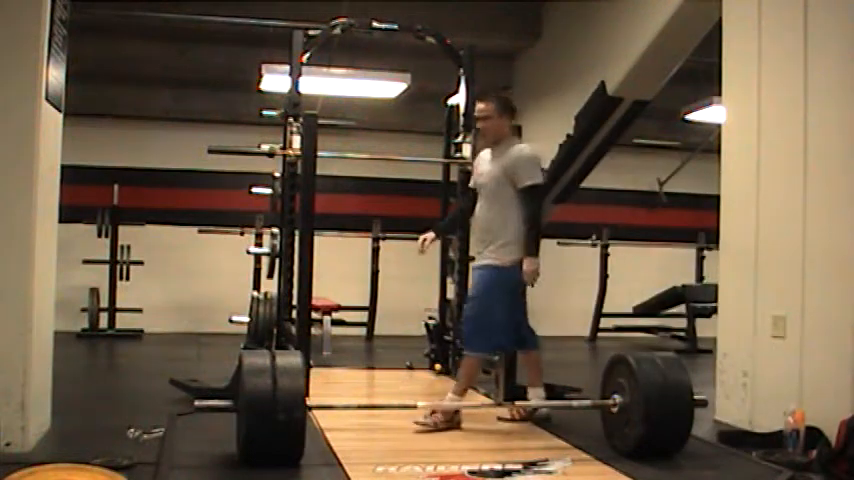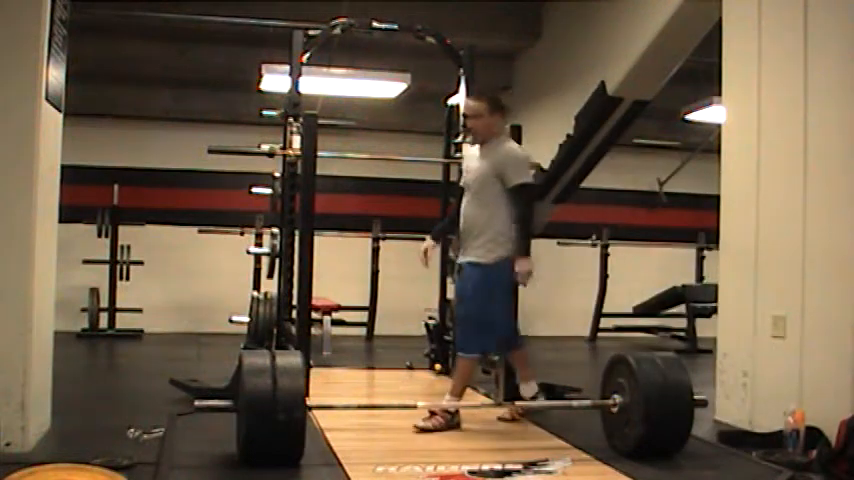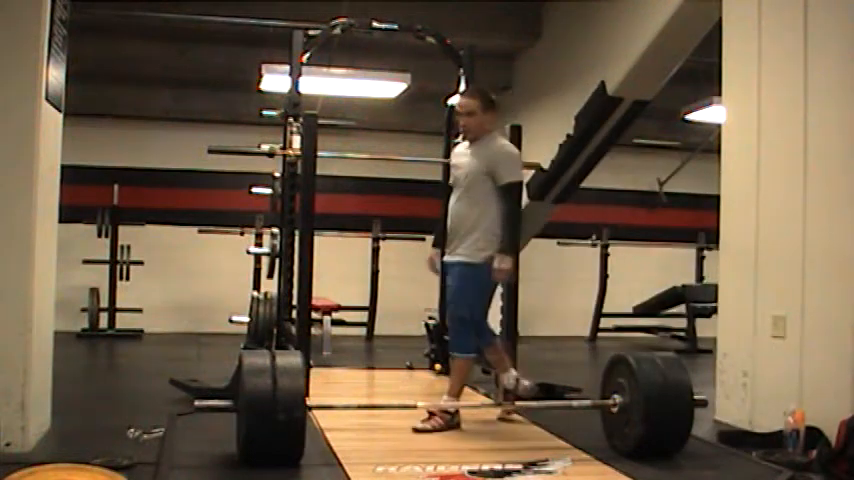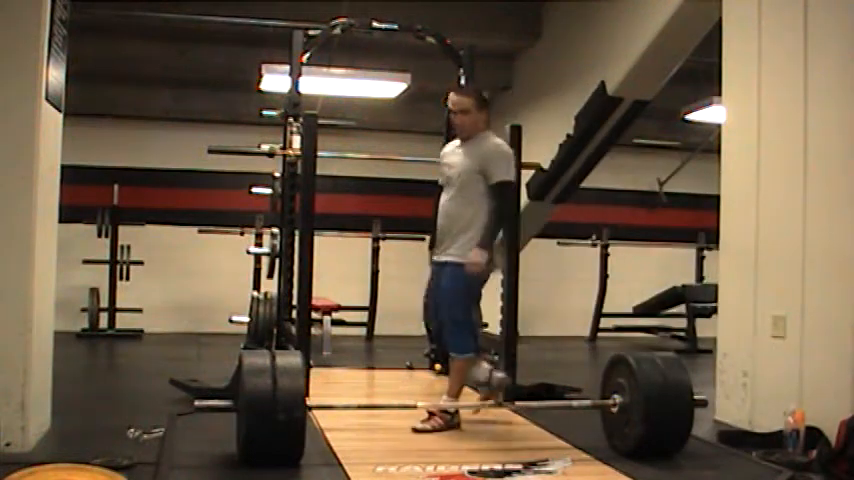
dt=0.1s
person 1, frame 1
left shoulder: (521, 156)
right shoulder: (483, 159)
left elbow: (534, 208)
right elbow: (469, 205)
left wrist: (531, 255)
right wrist: (437, 232)
left hip: (505, 263)
right hip: (489, 260)
left knee: (477, 330)
right knee: (516, 331)
left ankle: (452, 408)
right ankle: (536, 399)
person 1, frame 2
left shoulder: (510, 155)
right shoulder: (471, 155)
left elbow: (523, 208)
left wrist: (523, 254)
right wrist: (435, 237)
left hip: (490, 260)
right hip: (470, 256)
left knee: (470, 330)
right knee: (499, 330)
left ankle: (450, 408)
right ankle: (530, 394)
person 1, frame 3
left shoulder: (501, 152)
right shoulder: (459, 152)
left elbow: (512, 206)
left wrist: (507, 253)
right wrist: (438, 245)
left hip: (477, 258)
right hip: (456, 255)
left knee: (462, 330)
right knee: (473, 328)
left ankle: (449, 408)
right ankle: (514, 383)
person 1, frame 4
left shoulder: (495, 151)
right shoulder: (450, 150)
left elbow: (503, 203)
left wrist: (483, 248)
right wrist: (434, 245)
left hip: (469, 258)
right hip: (444, 256)
left knee: (457, 328)
right knee: (443, 326)
left ankle: (449, 408)
